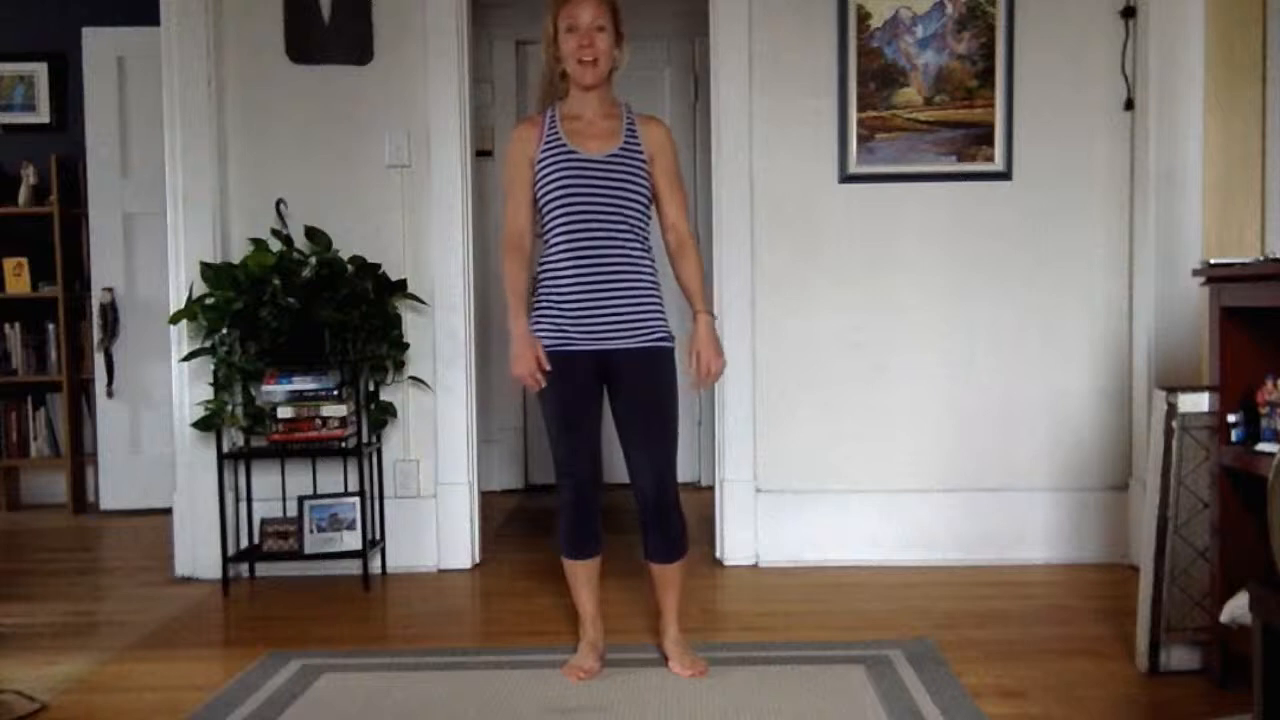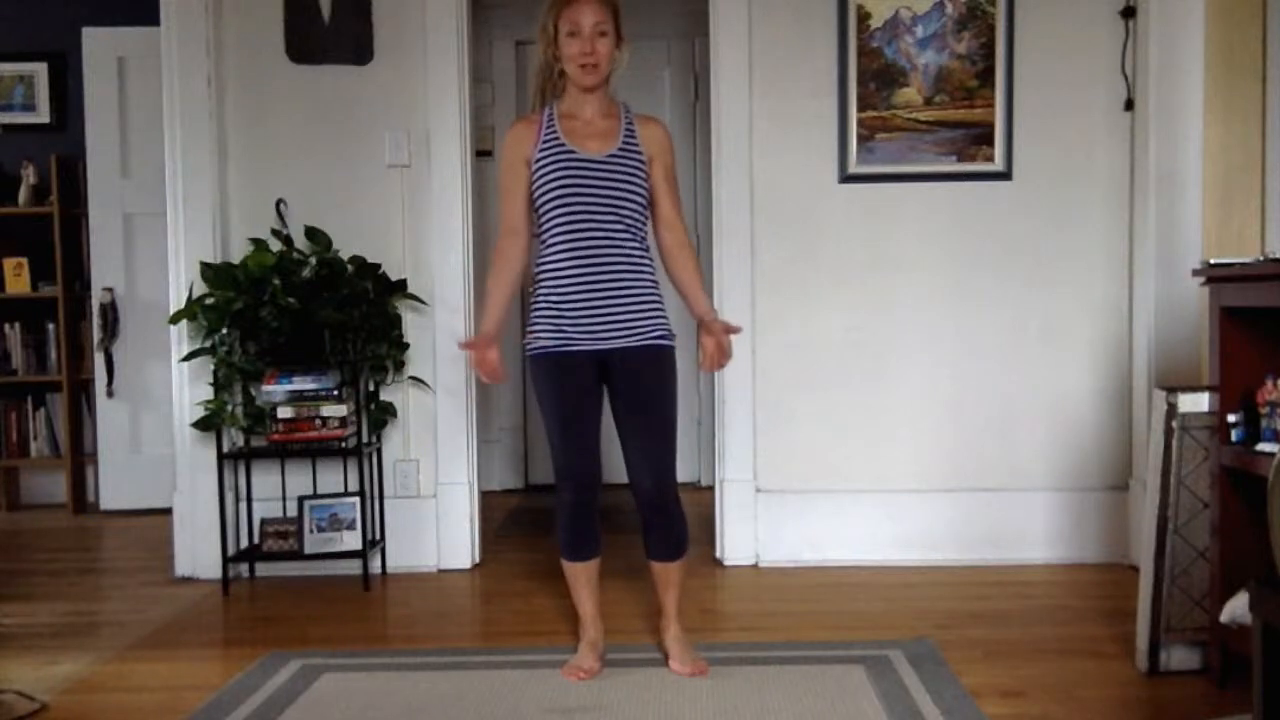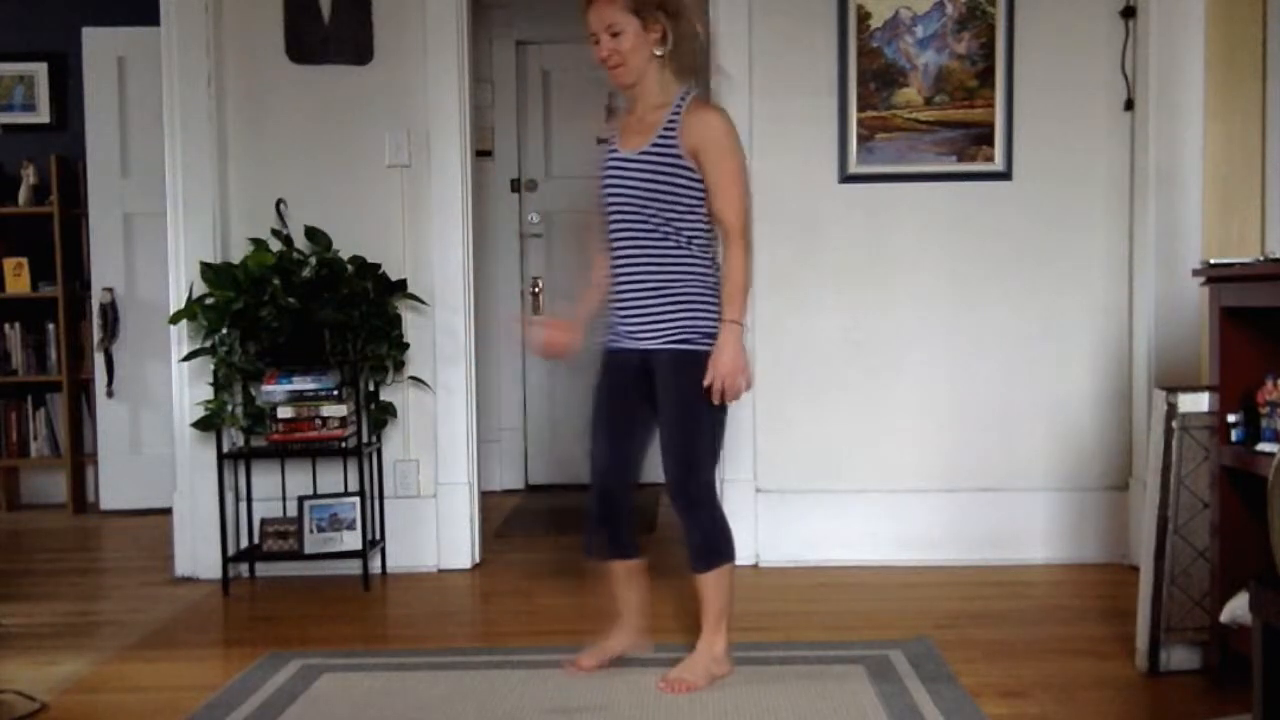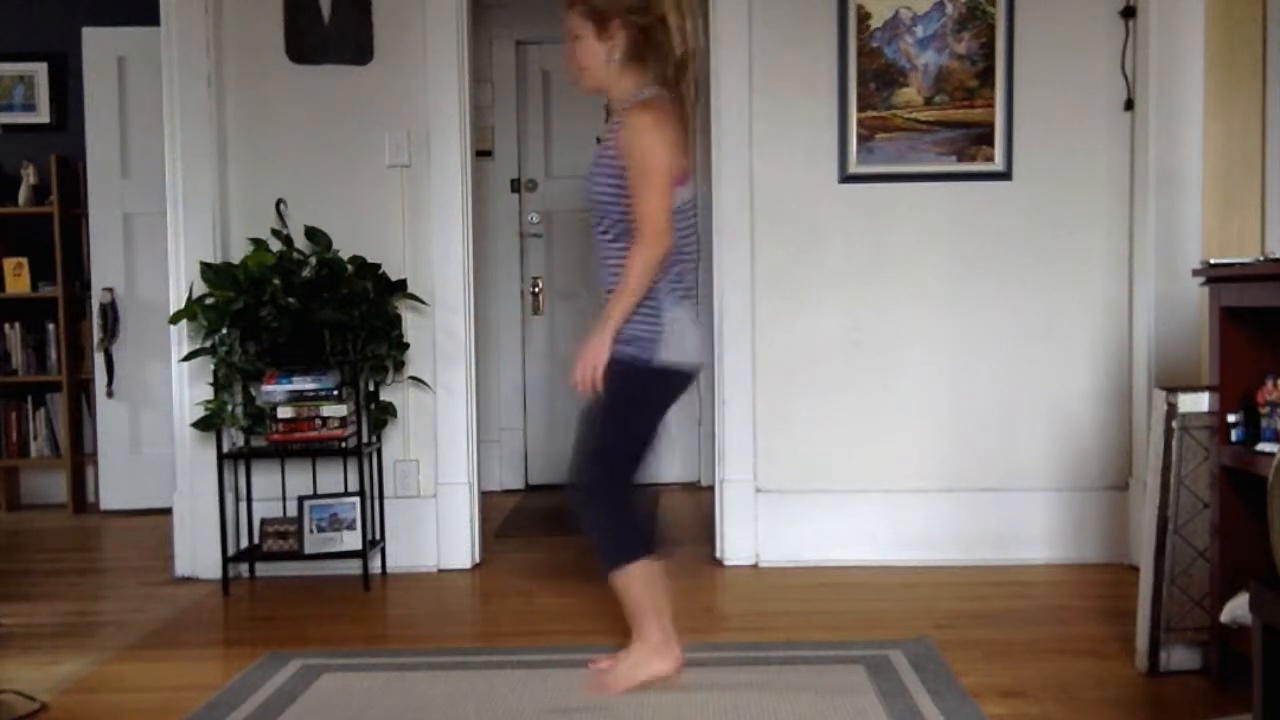
dt=0.7s
person 1, frame 1
left shoulder: (651, 134)
right shoulder: (530, 136)
left elbow: (679, 233)
right elbow: (517, 240)
left wrist: (703, 319)
right wrist: (519, 327)
left hip: (640, 335)
right hip: (563, 336)
left knee: (656, 483)
right knee: (577, 483)
left ankle: (671, 630)
right ankle: (590, 633)
person 1, frame 2
left shoulder: (649, 135)
right shoulder: (526, 136)
left elbow: (672, 236)
right elbow: (512, 239)
left wrist: (706, 317)
right wrist: (488, 328)
left hip: (640, 333)
right hip: (559, 336)
left knee: (654, 483)
right knee: (576, 483)
left ankle: (672, 627)
right ankle: (590, 633)
person 1, frame 3
left shoulder: (703, 121)
right shoulder: (619, 128)
left elbow: (734, 234)
left wrist: (731, 331)
right wrist: (577, 317)
left hip: (688, 337)
right hip: (627, 339)
left knee: (689, 486)
right knee: (607, 480)
left ankle: (714, 645)
right ankle: (628, 624)
person 1, frame 4
left shoulder: (642, 120)
right shoulder: (643, 117)
left elbow: (653, 240)
left wrist: (602, 335)
left hip: (650, 340)
right hip: (649, 338)
left knee: (595, 482)
right knee: (607, 484)
left ankle: (656, 645)
right ankle: (655, 637)
